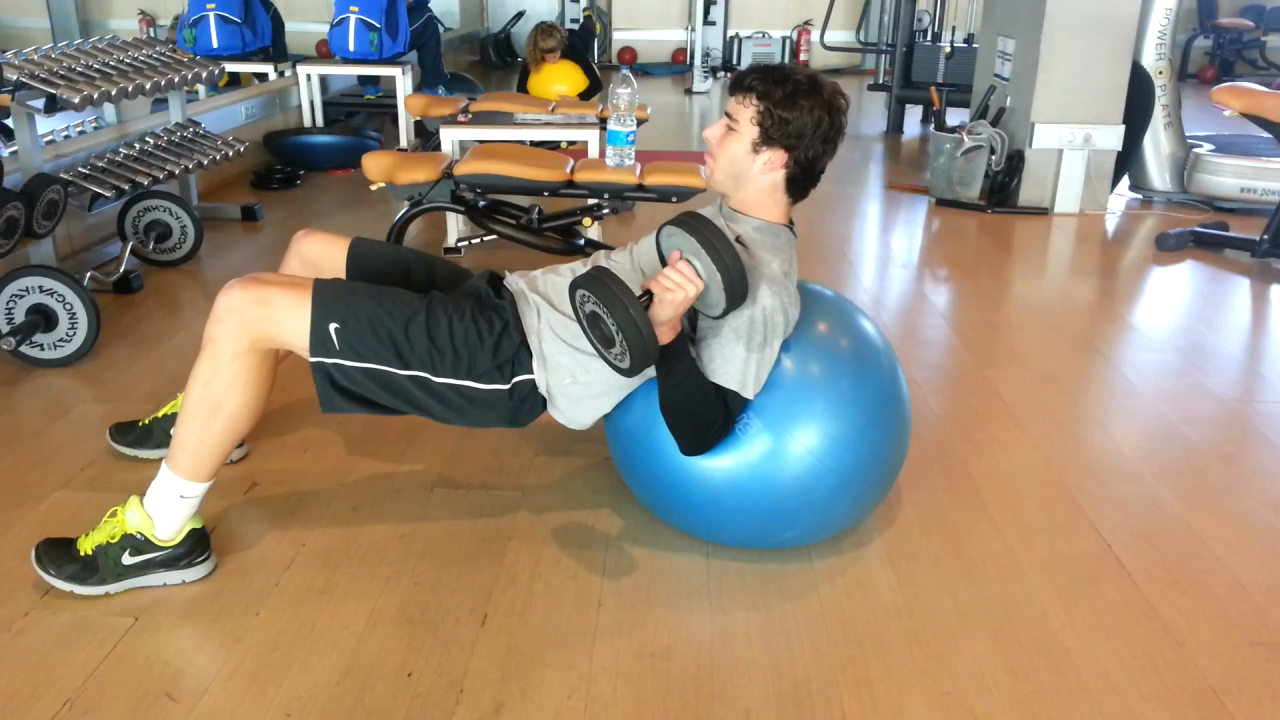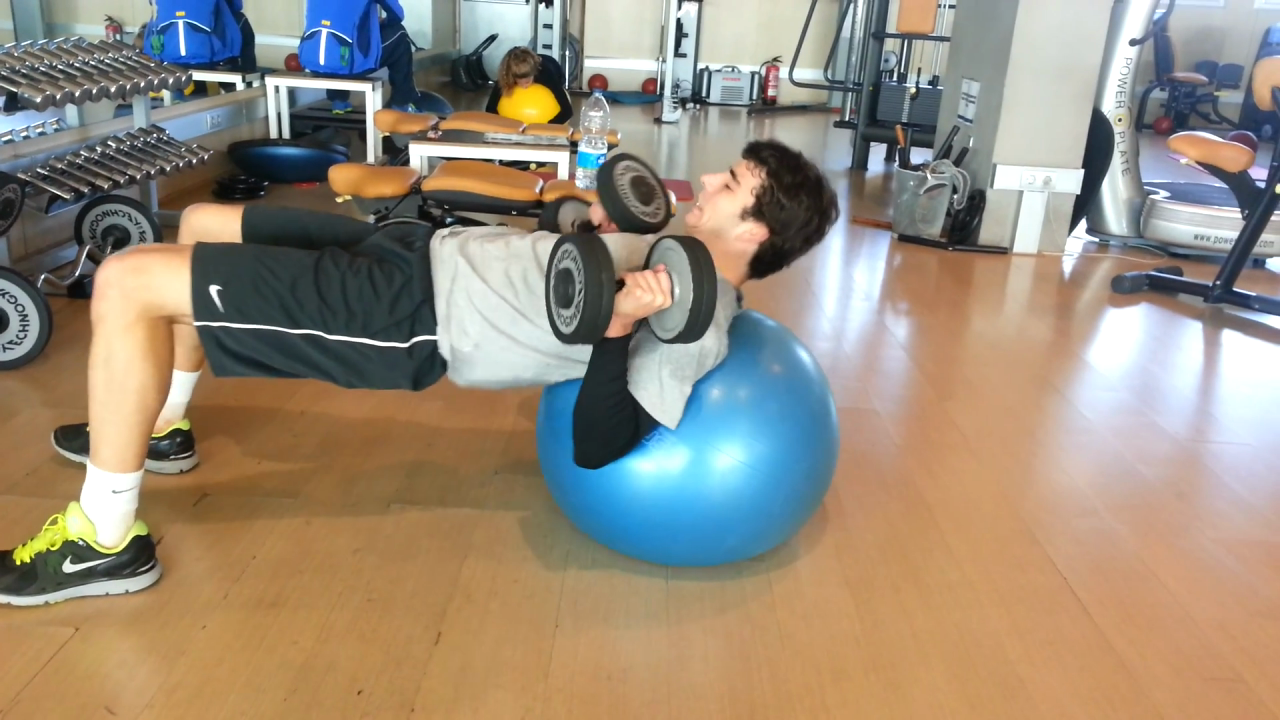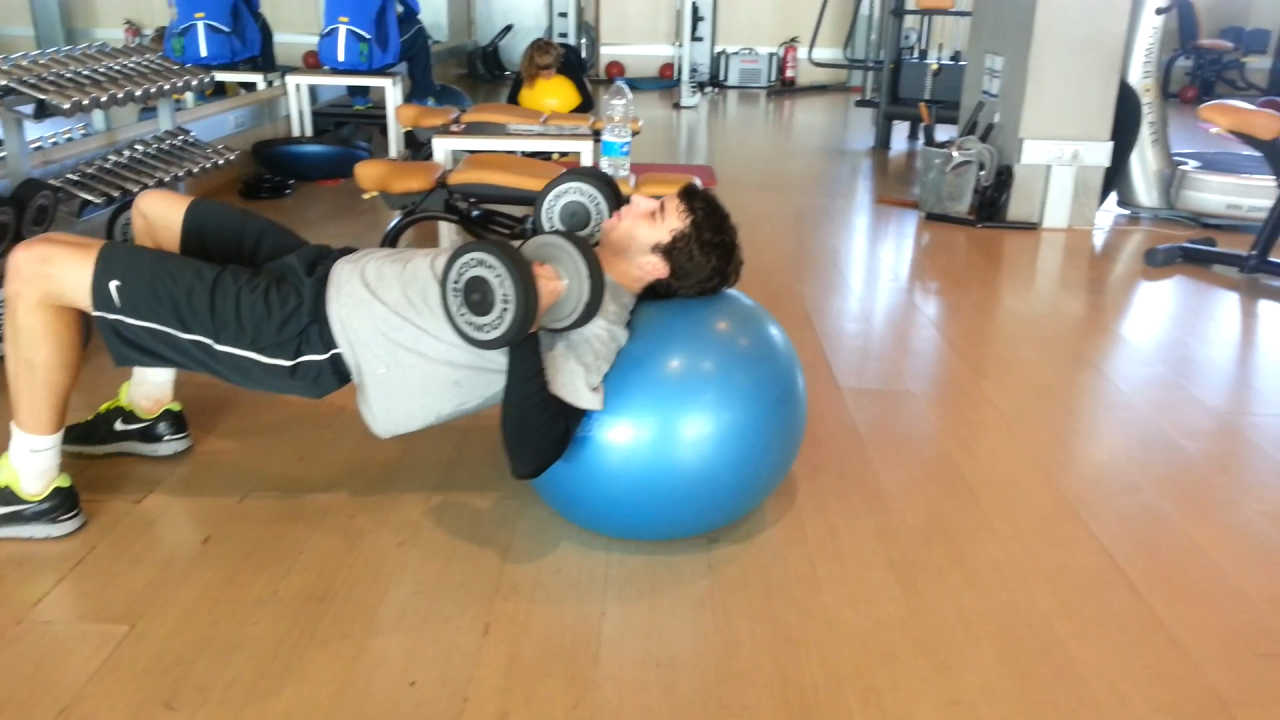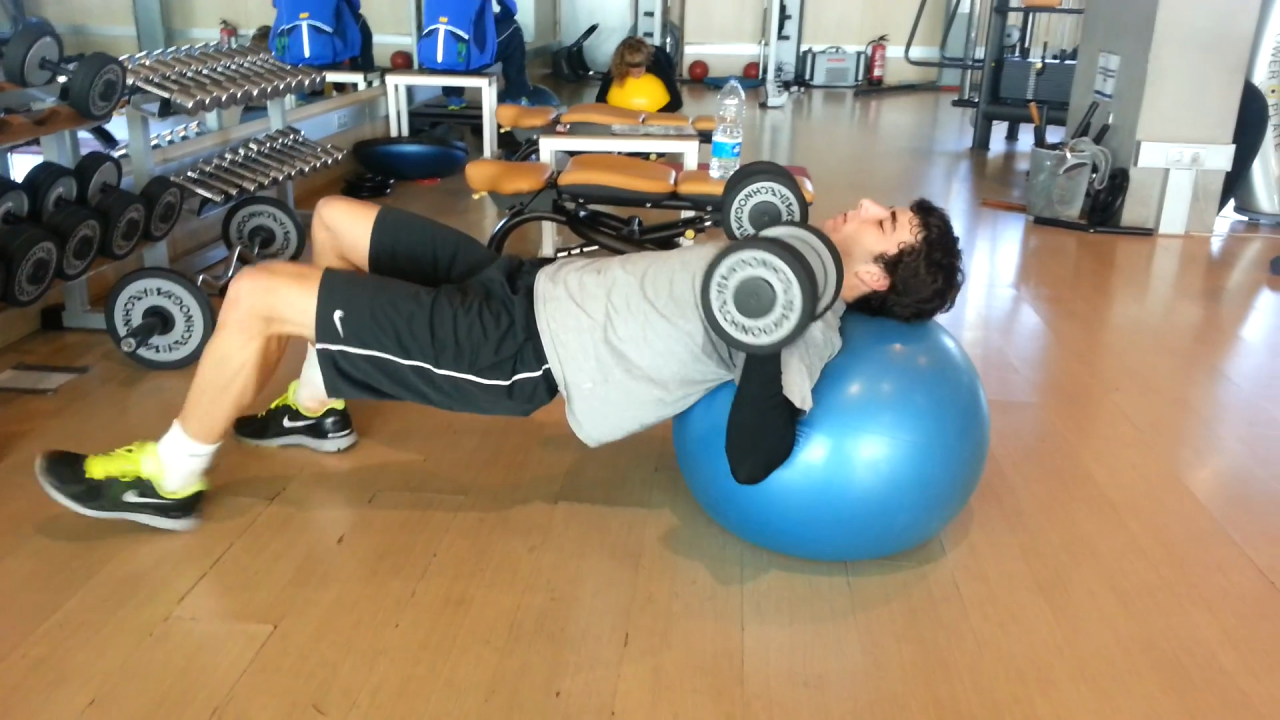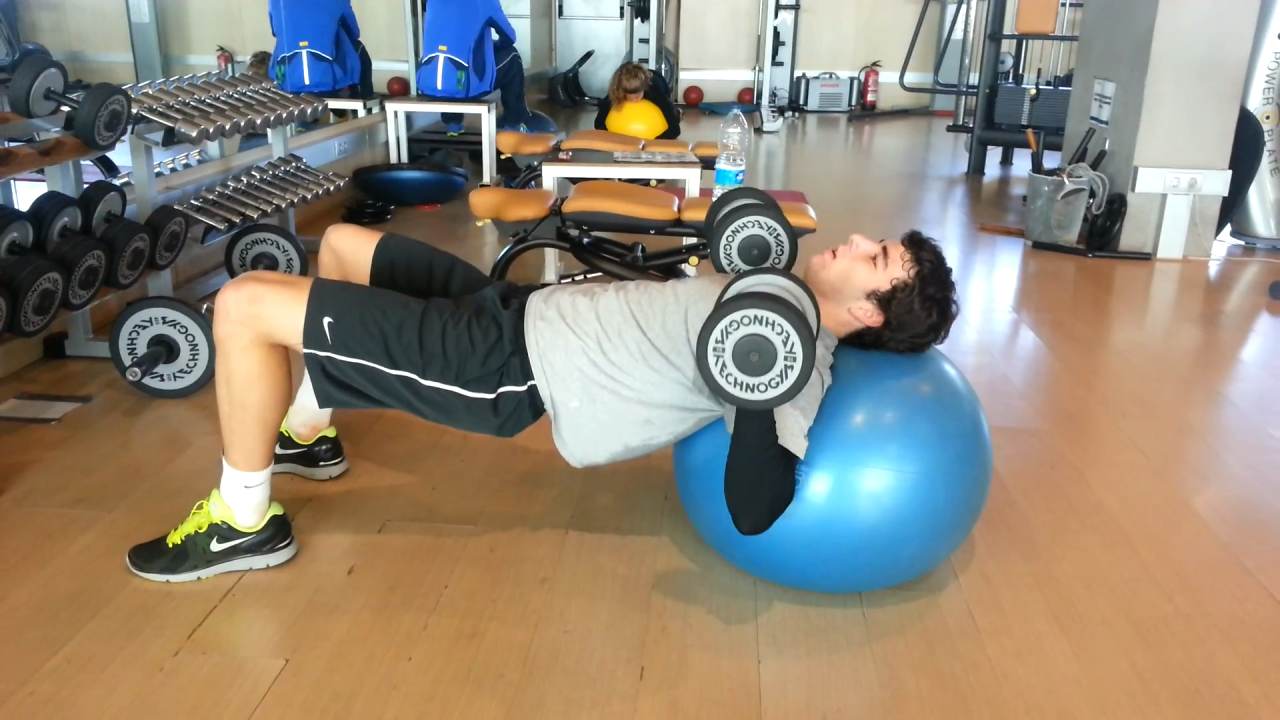
dt=1s
person 1, frame 1
left shoulder: (762, 290)
right shoulder: (734, 220)
left elbow: (699, 433)
left wrist: (667, 331)
left hip: (511, 360)
right hip: (506, 300)
left knee: (246, 309)
right knee: (310, 250)
left ankle: (162, 533)
right ankle: (205, 419)
person 1, frame 2
left shoulder: (697, 328)
left elbow: (597, 445)
left wrist: (618, 325)
right wrist: (608, 238)
left hip: (409, 315)
right hip: (419, 261)
left knee: (126, 281)
right knee: (201, 223)
left ankle: (106, 538)
right ankle: (159, 428)
person 1, frame 3
left shoulder: (594, 329)
left elbow: (530, 454)
left wrist: (526, 325)
right wrist: (550, 264)
left hip: (313, 327)
right hip: (334, 275)
right knee: (155, 210)
right ankle: (150, 412)
person 1, frame 4
left shoulder: (809, 332)
left elbow: (752, 458)
left hip: (522, 349)
right hip: (529, 284)
left knee: (261, 292)
right knee: (331, 221)
left ankle: (170, 475)
right ankle: (318, 405)
person 1, frame 5
left shoulder: (800, 367)
left elbow: (754, 508)
left hip: (509, 363)
right hip: (521, 310)
left knee: (244, 306)
right knee: (341, 243)
left ankle: (245, 520)
right ankle: (307, 432)
